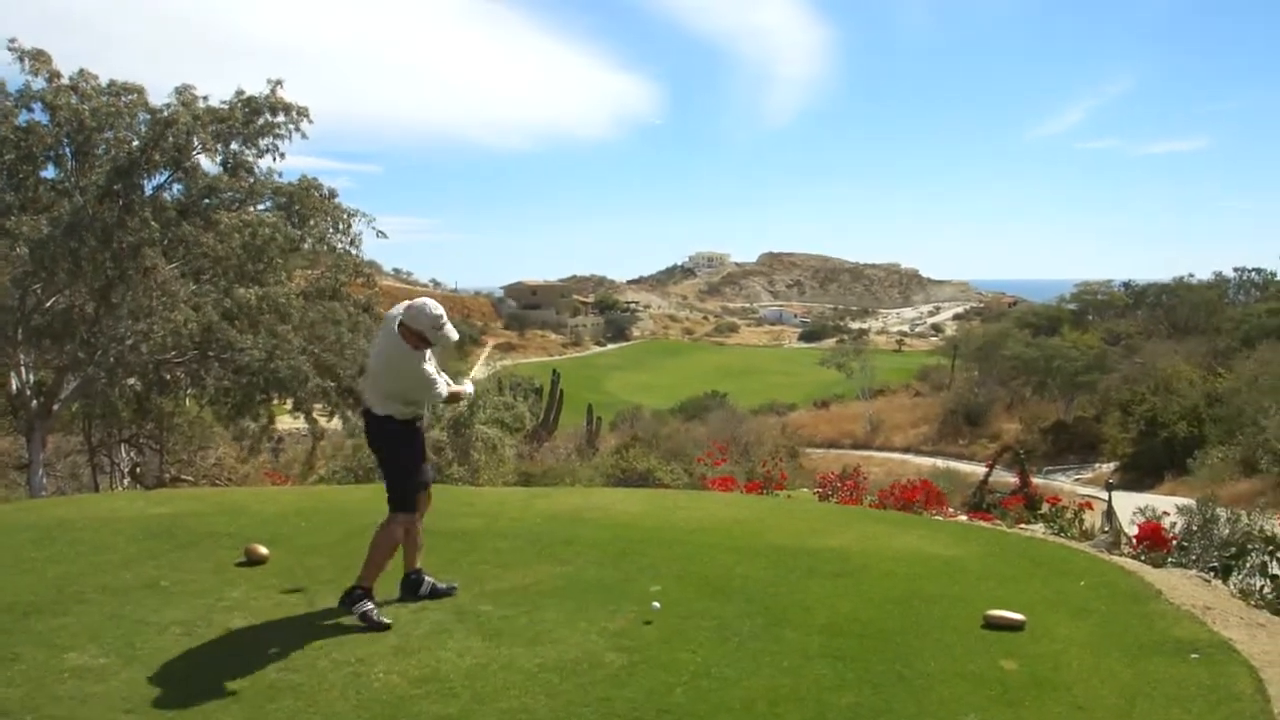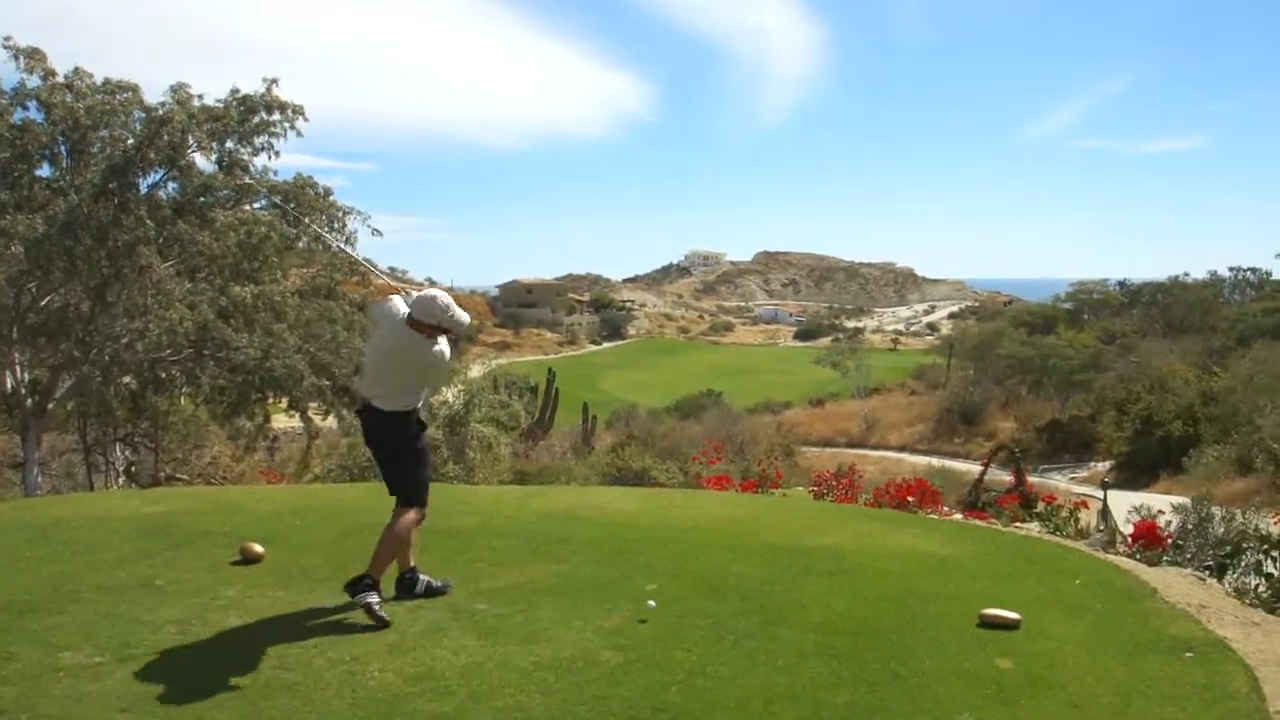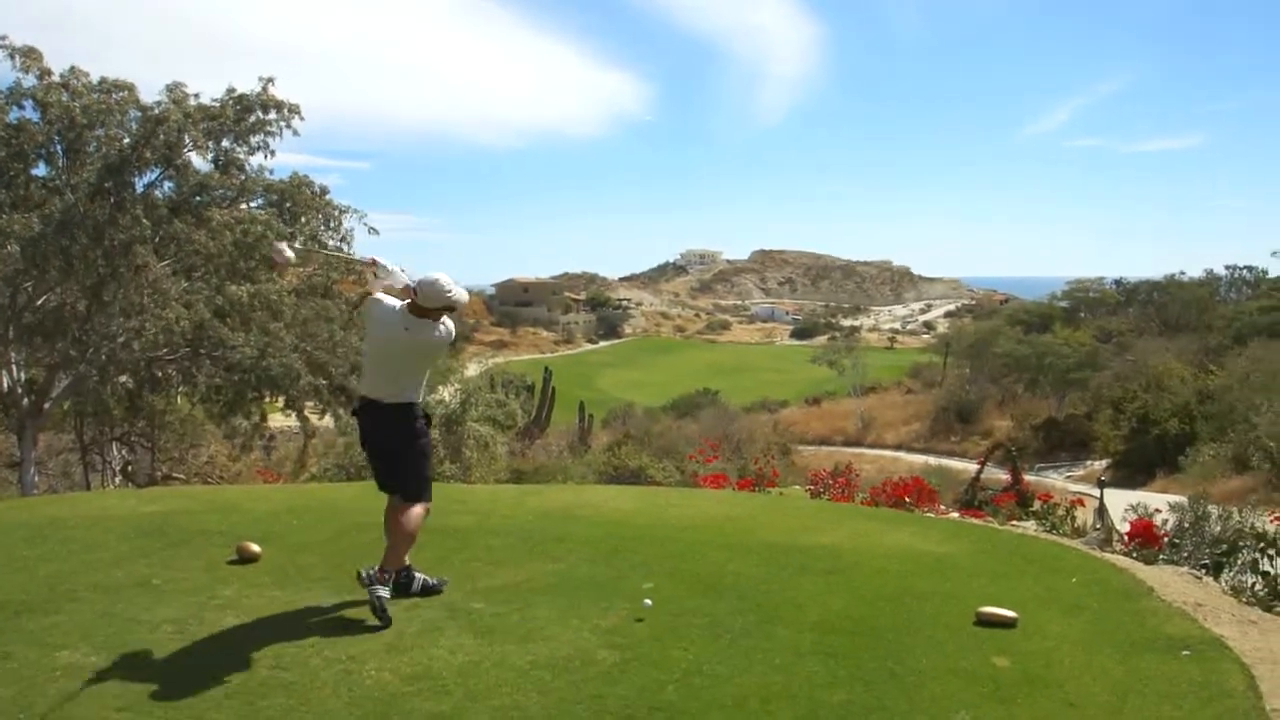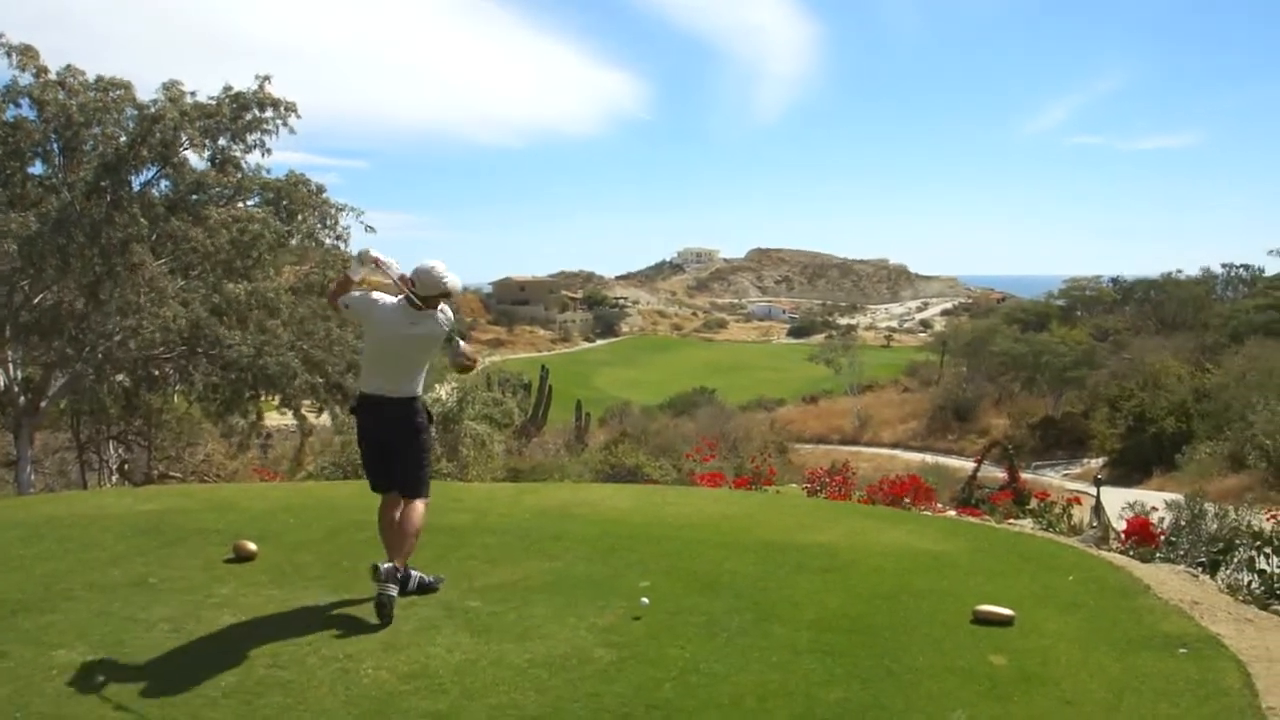
dt=0.1s
person 1, frame 1
left shoulder: (399, 314)
right shoulder: (419, 370)
right elbow: (445, 397)
left wrist: (445, 380)
right wrist: (465, 390)
left hip: (383, 419)
right hip: (398, 430)
left knee: (418, 497)
right knee: (403, 514)
left ankle: (414, 578)
right ankle: (360, 592)
person 1, frame 2
left shoulder: (391, 310)
right shoulder: (436, 354)
left elbow: (385, 293)
left hip: (374, 415)
right hip: (399, 424)
left knee: (409, 497)
right knee: (412, 509)
left ankle: (407, 576)
right ankle: (367, 582)
person 1, frame 3
left shoulder: (380, 309)
right shoulder: (443, 332)
left elbow: (371, 292)
left wrist: (380, 279)
right wrist: (398, 280)
left hip: (369, 413)
right hip: (405, 418)
left knee: (397, 497)
right knee: (417, 503)
left ankle: (402, 573)
right ankle: (382, 573)
person 1, frame 4
left shoulder: (375, 307)
right shoulder: (442, 320)
left elbow: (333, 299)
left wrist: (356, 268)
right wrist: (392, 269)
left hip: (368, 410)
right hip: (406, 413)
left knee: (390, 495)
right knee: (415, 498)
left ankle: (398, 571)
right ankle: (394, 570)
